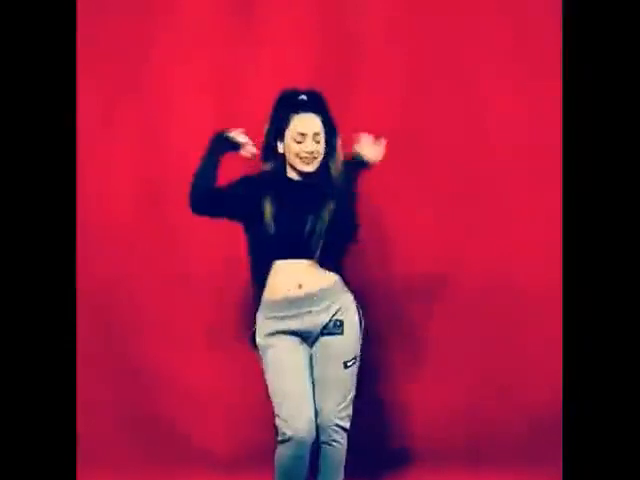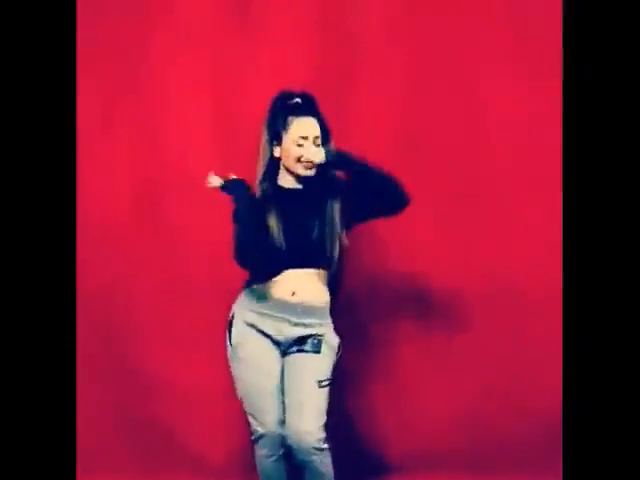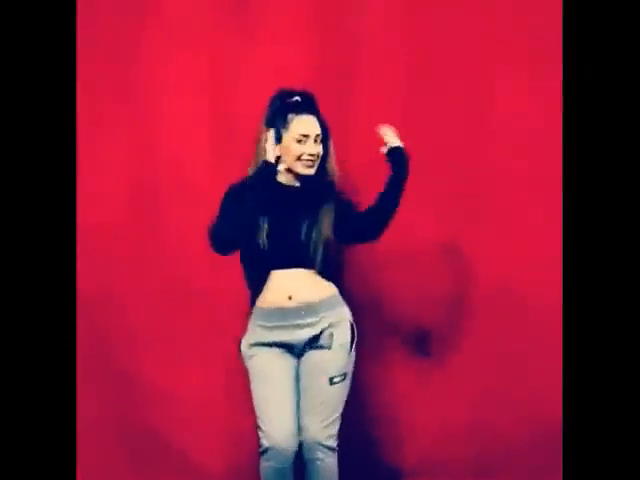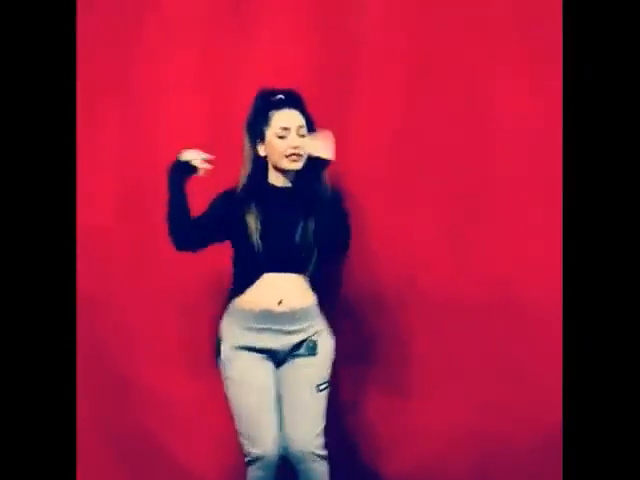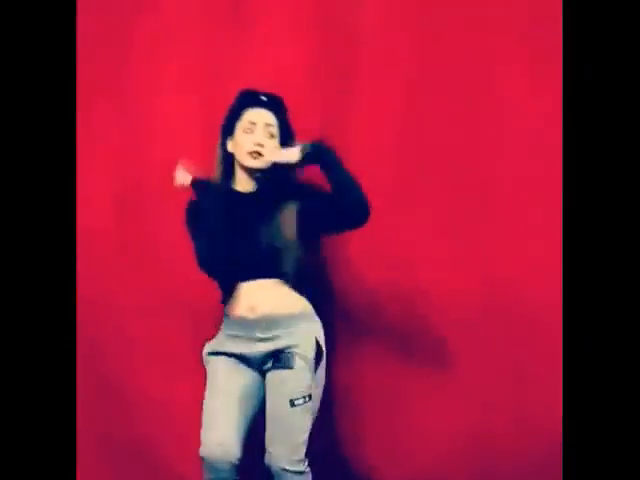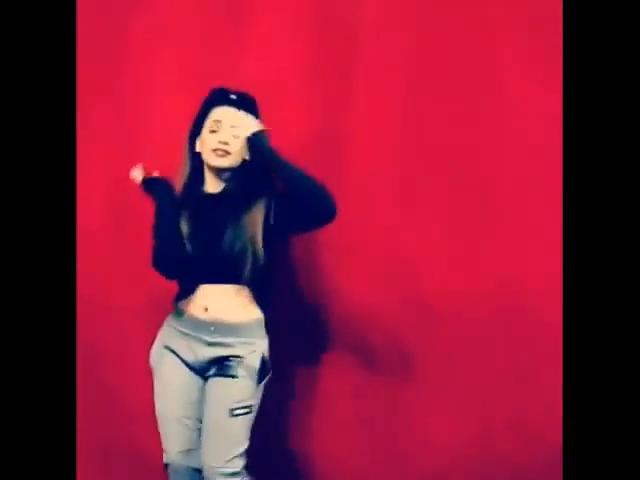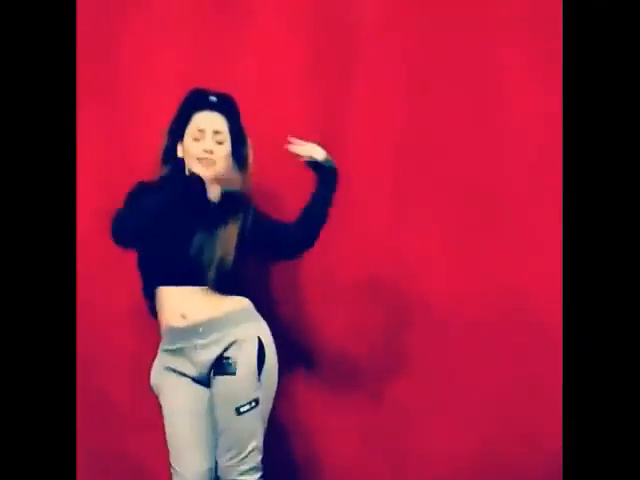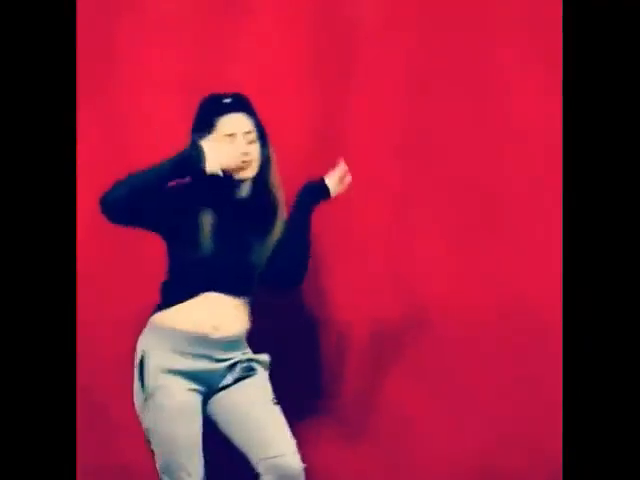
dt=0.4s
person 1, frame 1
left shoulder: (334, 192)
right shoulder: (257, 189)
left elbow: (343, 235)
right elbow: (202, 202)
left wrist: (356, 169)
right wrist: (220, 147)
left hip: (334, 311)
right hip: (278, 320)
left knee: (334, 422)
right knee: (298, 428)
person 1, frame 2
left shoulder: (334, 196)
right shoulder: (254, 203)
left elbow: (395, 199)
right elbow: (252, 259)
left wrist: (341, 162)
right wrist: (241, 195)
left hip: (312, 327)
right hip: (255, 320)
left knee: (306, 435)
right knee: (266, 433)
person 1, frame 3
left shoulder: (326, 198)
right shoulder: (249, 195)
left elbow: (365, 229)
right elbow: (222, 241)
left wrist: (398, 163)
right wrist: (261, 172)
left hip: (327, 323)
right hip: (269, 331)
left knee: (321, 439)
right knee: (277, 443)
person 1, frame 4
left shoulder: (317, 199)
right shoulder: (239, 201)
left elbow: (337, 246)
right elbow: (186, 238)
left wrist: (318, 172)
right wrist: (181, 171)
left hip: (304, 332)
right hip: (246, 335)
left knee: (308, 447)
right knee: (261, 448)
person 1, frame 5
left shoulder: (294, 201)
right shoulder: (208, 205)
left elbow: (356, 213)
right elbow: (214, 264)
left wrist: (321, 155)
right wrist: (206, 195)
left hip: (294, 338)
right hip: (235, 340)
person 1, frame 6
left shoulder: (264, 203)
right shoulder: (179, 204)
left elbow: (323, 208)
right elbow: (170, 265)
left wrist: (264, 149)
right wrist: (161, 195)
left hip: (240, 344)
right hip: (179, 340)
person 1, frame 7
left shoulder: (236, 211)
right shoulder: (154, 199)
left elbow: (288, 245)
right elbow: (124, 231)
left wrist: (325, 175)
right wrist: (190, 188)
left hip: (235, 341)
right hip: (176, 352)
person 1, frame 8
left shoulder: (267, 213)
right shoulder: (187, 204)
left elbow: (288, 275)
right elbow: (115, 204)
left wrist: (307, 204)
right wrist: (187, 161)
left hip: (235, 359)
right hip: (174, 356)
